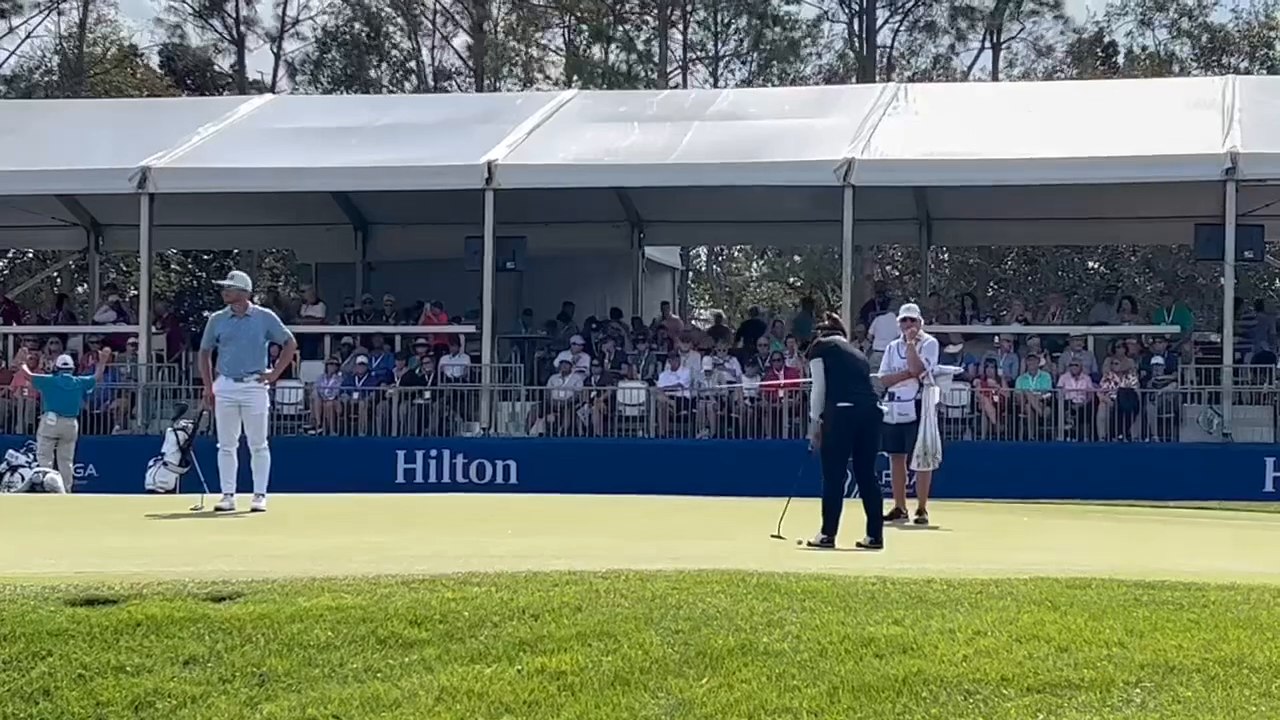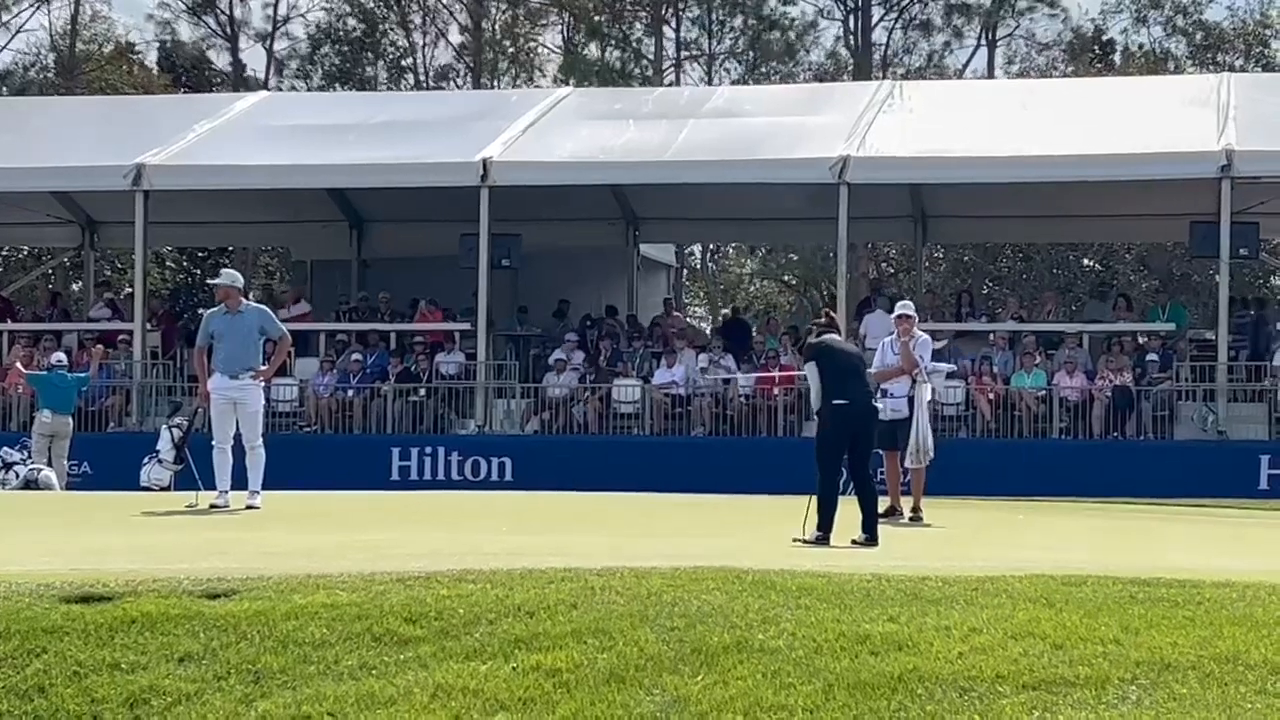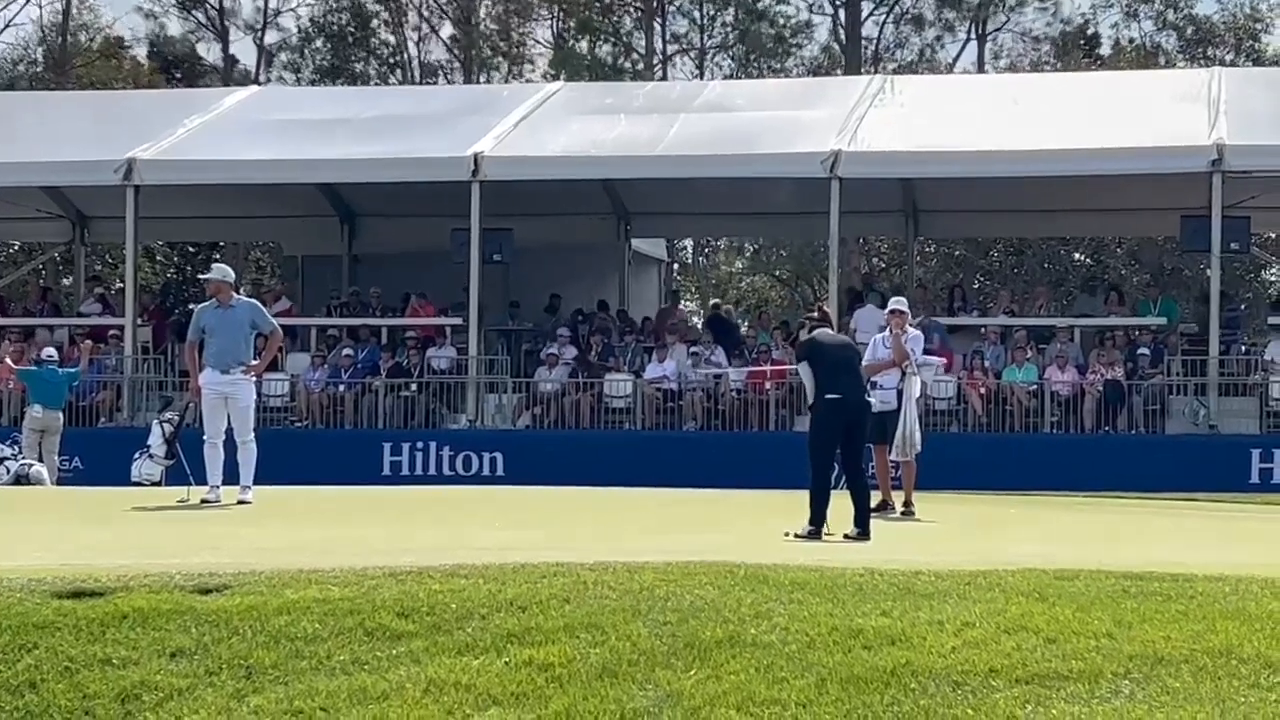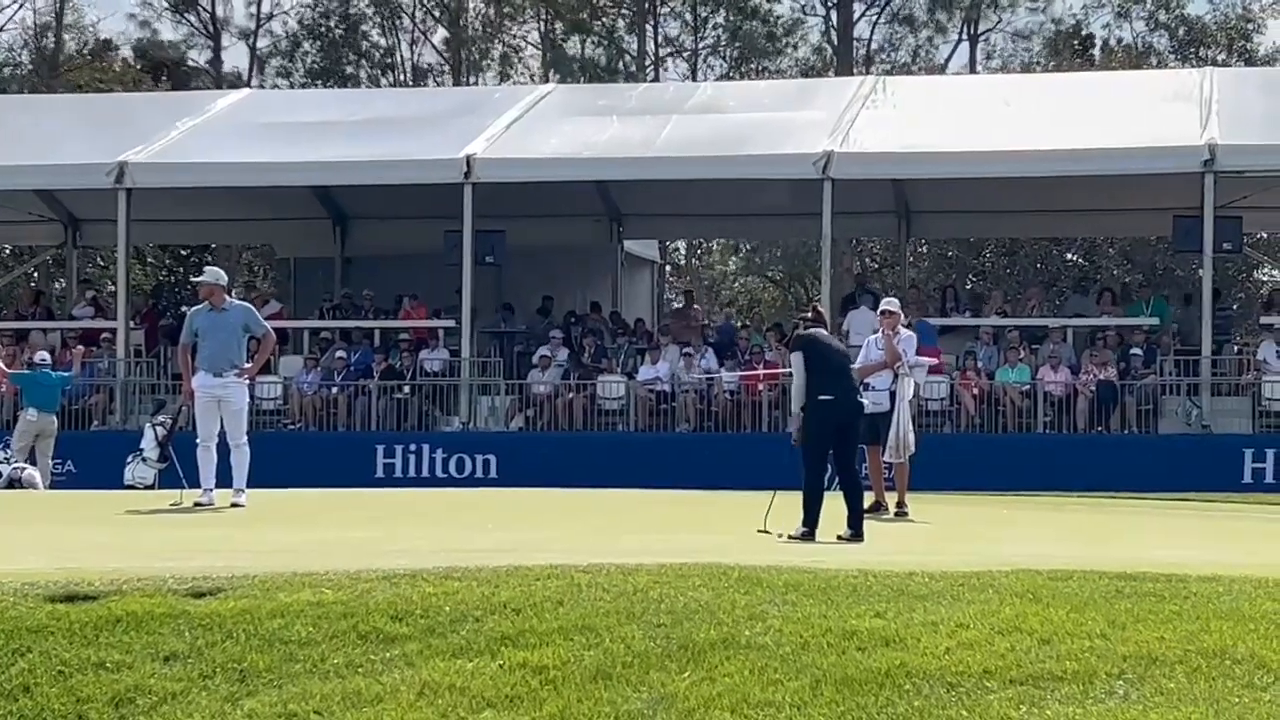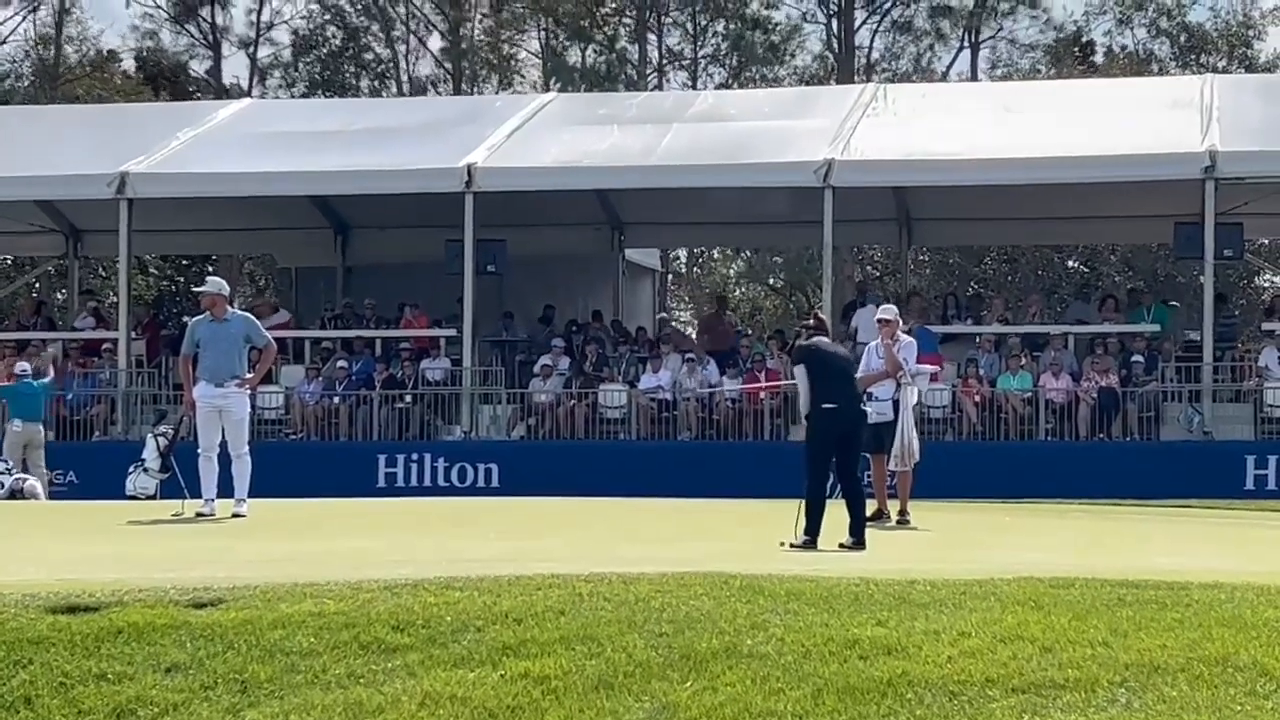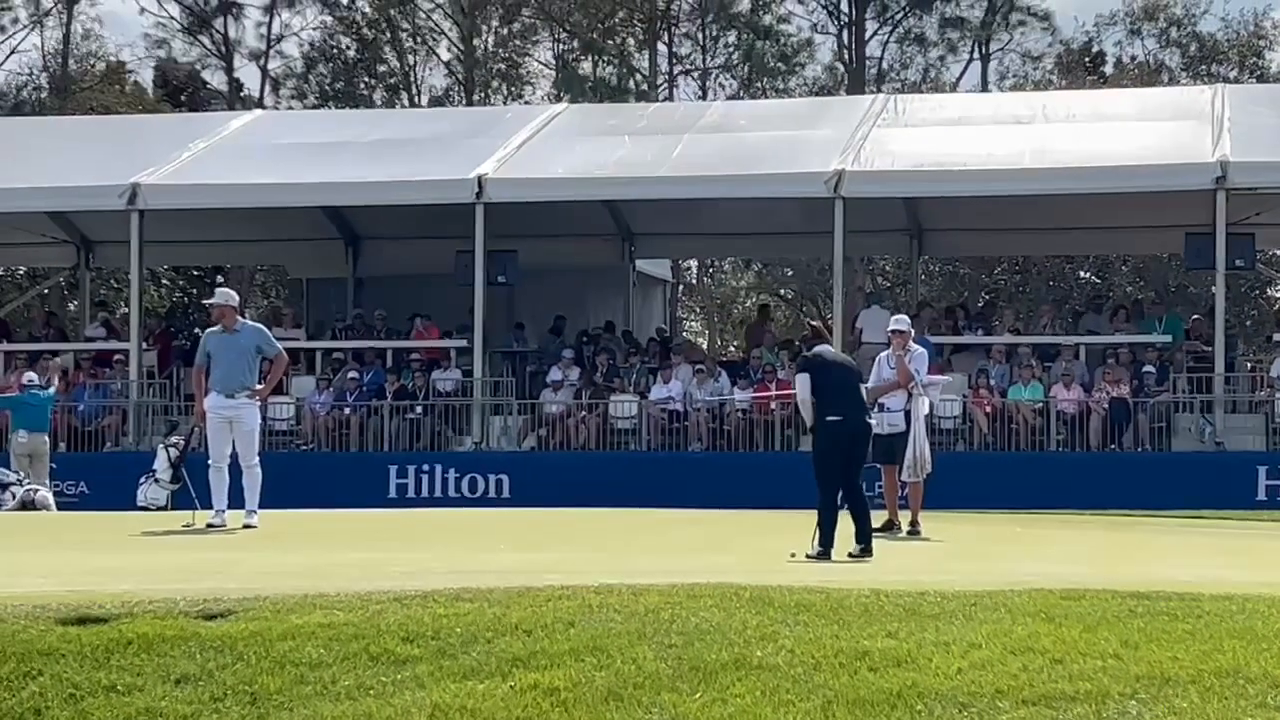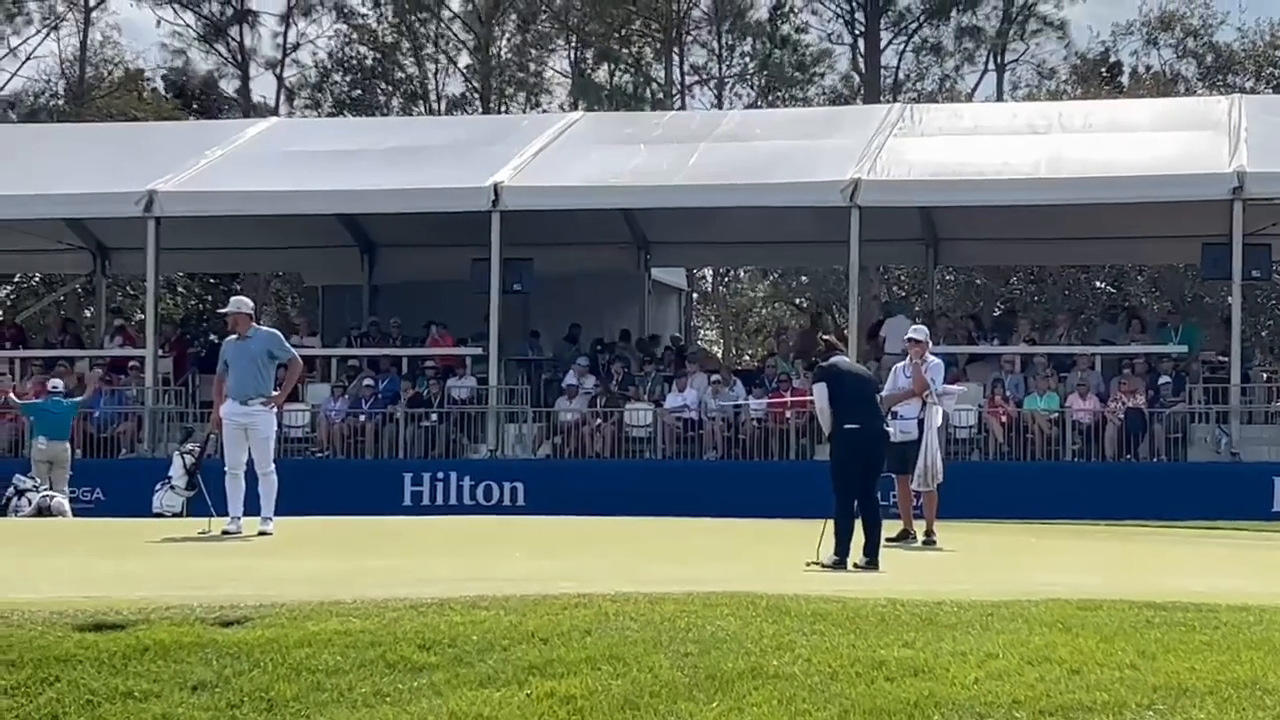
dt=0.7s
person 1, frame 1
left shoulder: (265, 317)
right shoulder: (217, 320)
left elbow: (290, 343)
right elbow: (205, 353)
left wrist: (275, 373)
right wrist: (208, 387)
left hip: (254, 386)
right hip: (224, 386)
left knee: (258, 444)
right knee: (226, 445)
left ankle: (260, 495)
right ankle: (228, 495)
person 1, frame 2
left shoulder: (259, 313)
right shoulder: (211, 317)
left elbow: (285, 340)
right elbow: (200, 350)
left wrist: (270, 370)
right wrist: (203, 383)
left hip: (249, 383)
right hip: (219, 383)
left knee: (253, 441)
right knee: (221, 442)
left ankle: (254, 492)
right ankle: (222, 492)
person 1, frame 3
left shoulder: (250, 307)
right shoulder: (202, 311)
left elbow: (276, 334)
right elbow: (191, 344)
left wrist: (262, 364)
right wrist: (194, 378)
left hip: (241, 378)
right hip: (211, 378)
left knee: (245, 436)
right knee: (212, 437)
left ankle: (246, 487)
right ankle: (214, 487)
person 1, frame 4
left shoulder: (243, 310)
right shoulder: (195, 314)
left elbow: (269, 337)
right elbow: (184, 348)
left wrist: (254, 367)
right wrist: (187, 381)
left hip: (234, 381)
right hip: (203, 381)
left knee: (237, 439)
right knee: (205, 440)
left ankle: (239, 490)
right ankle: (207, 490)
person 1, frame 5
left shoulder: (244, 321)
right shoulder: (196, 325)
left elbow: (270, 347)
right elbow: (185, 358)
left wrist: (256, 378)
right wrist: (188, 391)
left hip: (235, 391)
right hip: (205, 392)
left knee: (239, 450)
right knee: (207, 450)
left ankle: (240, 500)
right ankle: (209, 500)
person 1, frame 6
left shoulder: (255, 331)
right shoulder: (209, 336)
left elbow: (281, 358)
right elbow: (199, 369)
left wrist: (266, 389)
right wrist: (199, 401)
left hip: (245, 402)
right hip: (216, 402)
left knee: (249, 460)
right knee: (217, 461)
left ankle: (251, 512)
right ankle: (219, 512)
person 1, frame 7
left shoulder: (269, 337)
right shoulder: (228, 344)
left elbow: (296, 363)
right elbow: (220, 377)
left wrist: (282, 395)
right wrist: (217, 408)
left hip: (260, 409)
right hip: (232, 410)
left knee: (265, 467)
right knee: (233, 468)
left ankle: (267, 518)
right ankle: (235, 518)
person 2, frame 1
left shoulder: (820, 347)
right shoulder: (858, 353)
left elbow: (819, 388)
left wrist: (815, 422)
left hip: (842, 413)
right hip: (871, 411)
left knee: (833, 475)
right knee: (866, 474)
left ankle: (827, 534)
right ankle: (874, 535)
person 2, frame 2
left shoulder: (813, 347)
right shoulder: (854, 349)
left elbow: (816, 390)
left wrist: (820, 416)
left hip: (838, 411)
right hip: (866, 409)
left knee: (829, 472)
right knee: (862, 471)
left ankle: (823, 532)
right ankle: (870, 533)
person 2, frame 3
left shoulder: (806, 345)
right shoulder: (848, 343)
left elbow: (811, 386)
right elbow: (855, 376)
left wrist: (815, 411)
left hip: (830, 405)
right hip: (859, 404)
left knee: (821, 466)
right knee: (854, 465)
left ankle: (815, 526)
right ankle: (862, 527)
person 2, frame 4
left shoulder: (801, 339)
right shoulder: (838, 345)
left elbow: (799, 381)
left wrist: (796, 415)
left hip: (823, 406)
right hip: (851, 404)
left knee: (814, 468)
right knee: (847, 467)
left ankle: (808, 528)
right ankle: (855, 528)
person 2, frame 5
left shoulder: (803, 349)
right shoulder: (843, 352)
left elbow: (805, 391)
right elbow: (852, 384)
left wrist: (807, 419)
left hip: (825, 414)
right hip: (853, 412)
left knee: (816, 476)
right knee: (849, 476)
left ankle: (810, 535)
right ankle: (857, 536)
person 2, frame 6
left shoulder: (807, 360)
right shoulder: (849, 362)
left elbow: (803, 398)
right elbow: (860, 396)
left wrist: (812, 425)
left hip: (831, 425)
right hip: (860, 424)
left knee: (828, 488)
right knee: (853, 484)
left ankle: (824, 547)
right ankle: (863, 543)
person 2, frame 7
left shoulder: (824, 370)
right shoulder: (865, 372)
left elbow: (822, 407)
right elbow: (875, 404)
left wrist: (831, 434)
left hip: (849, 434)
right hip: (877, 433)
left knee: (844, 497)
right knee: (869, 495)
left ankle: (840, 556)
right ankle: (870, 556)
person 3, frame 1
left shoulder: (929, 343)
right shoulder: (892, 347)
left elbow: (919, 370)
right elbow: (884, 379)
left wrist: (911, 343)
right wrist: (908, 374)
left hip: (917, 409)
right hip: (894, 410)
right knee: (896, 458)
left ankle: (922, 509)
right ankle: (900, 508)
person 3, frame 2
left shoulder: (923, 341)
right shoulder: (886, 343)
left elbow: (913, 367)
right elbow: (876, 375)
left wrist: (905, 340)
right wrist: (901, 370)
left hip: (910, 406)
right hip: (886, 407)
right knee: (890, 456)
left ankle: (916, 507)
right ankle: (894, 505)
person 3, frame 3
left shoulder: (915, 336)
right shoulder: (878, 339)
left elbow: (904, 359)
right elbow: (866, 368)
left wrist: (897, 333)
right wrist: (891, 362)
left hip: (900, 399)
right hip: (877, 400)
right knee: (879, 450)
left ankle: (908, 501)
right ankle: (886, 499)
person 3, frame 4
left shoulder: (908, 337)
right shoulder: (871, 341)
left elbow: (896, 361)
right elbow: (859, 371)
left wrist: (888, 335)
right wrist: (883, 364)
left hip: (892, 400)
right hip: (869, 401)
right knee: (872, 452)
left ankle: (901, 502)
right ankle: (879, 501)
person 3, frame 5
left shoulder: (907, 343)
right shoulder: (871, 348)
left elbow: (897, 370)
right elbow: (860, 381)
left wrist: (887, 343)
right wrist: (884, 373)
left hip: (896, 409)
right hip: (872, 410)
right knee: (876, 460)
left ankle: (903, 510)
right ankle: (882, 508)
person 3, frame 6
left shoulder: (919, 354)
right shoulder: (882, 358)
left elbow: (908, 381)
right elbow: (871, 391)
left wrist: (899, 354)
right wrist: (896, 384)
left hip: (907, 420)
right hip: (883, 421)
right knee: (888, 471)
left ankle: (914, 521)
right ankle: (893, 520)
person 3, frame 7
left shoulder: (935, 364)
right shoulder: (898, 368)
left elbow: (922, 389)
right elbow: (885, 400)
left wrist: (916, 362)
right wrist: (910, 392)
left hip: (921, 429)
right hip: (897, 430)
right knee: (901, 480)
left ankle: (930, 531)
right ankle: (908, 529)
